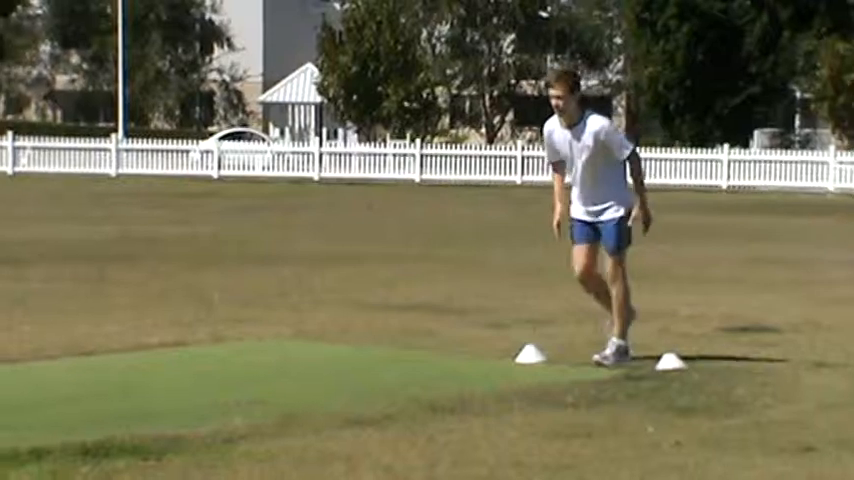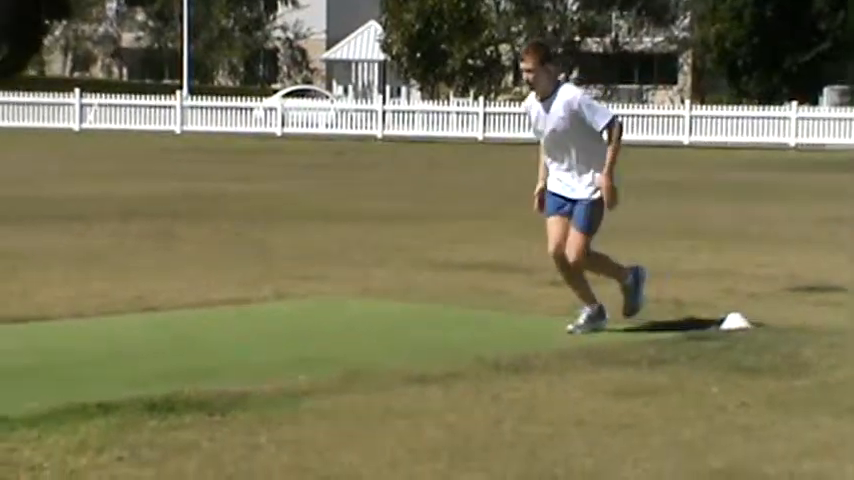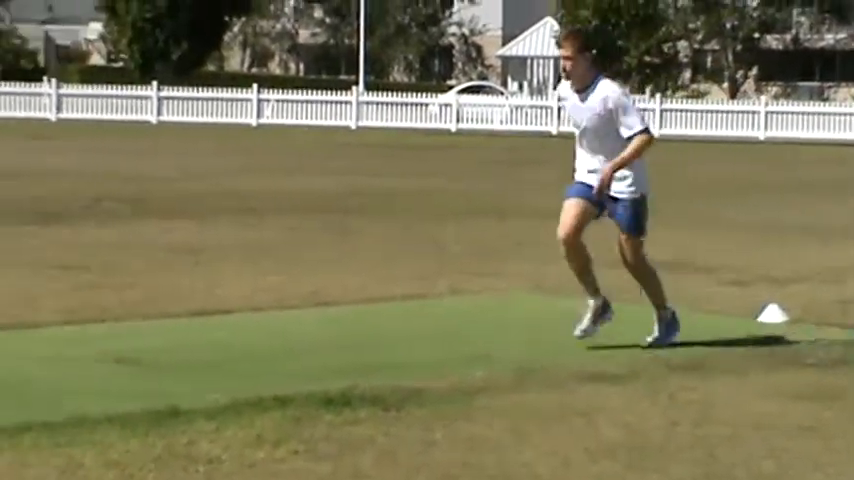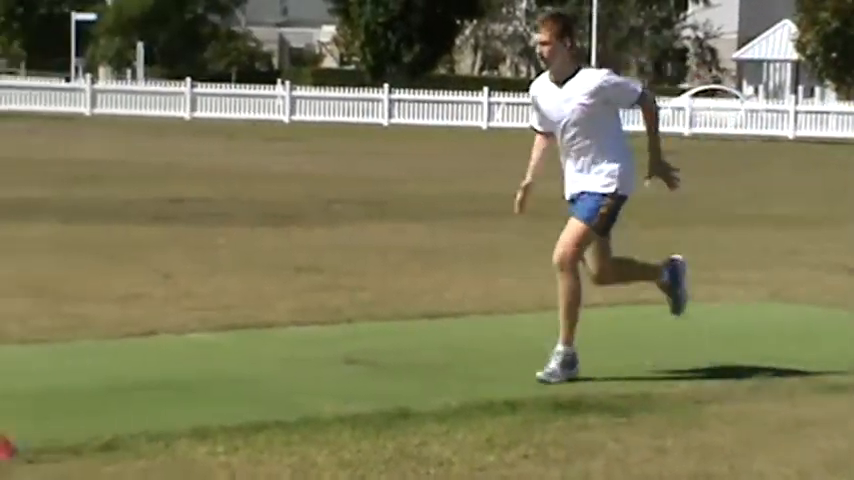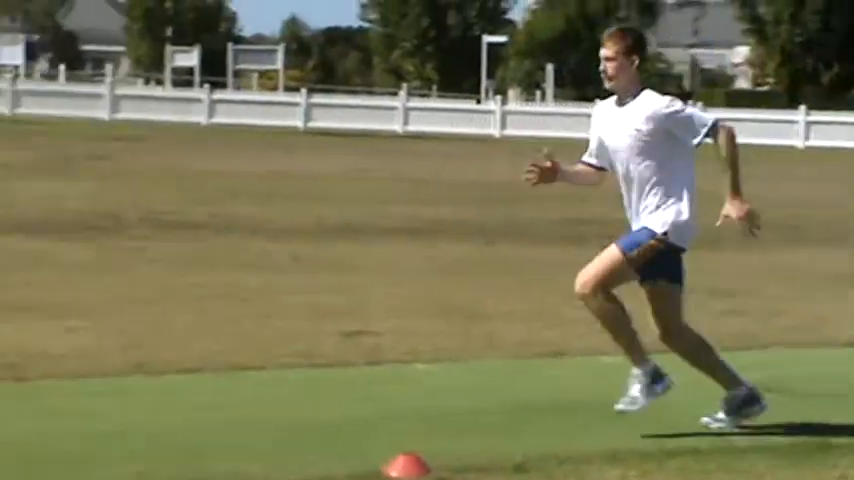
dt=0.5s
person 1, frame 1
left shoulder: (600, 127)
right shoulder: (550, 129)
left elbow: (632, 159)
left wrist: (641, 203)
right wrist: (558, 205)
left hip: (612, 208)
right hip: (580, 209)
left knee: (614, 273)
right knee: (582, 273)
left ankle: (619, 343)
right ankle: (621, 316)
person 1, frame 2
left shoulder: (574, 98)
right shoulder: (531, 104)
left elbow: (614, 126)
left wrist: (607, 175)
right wrist: (541, 182)
left hip: (590, 185)
right hip: (559, 185)
left knee: (576, 257)
right knee: (556, 251)
left ankle: (629, 277)
right ankle: (592, 310)
person 1, frame 3
left shoulder: (612, 95)
right shoulder: (564, 90)
left elbow: (645, 137)
left wrist: (612, 169)
left hip: (624, 183)
right hip: (589, 178)
left knee: (632, 259)
right knee: (566, 234)
left ankle: (666, 318)
right ankle: (597, 303)
person 1, frame 4
left shoulder: (598, 82)
right shoulder: (538, 89)
left elbow: (646, 100)
left wrist: (655, 157)
right wrist: (528, 180)
left hip: (607, 182)
right hip: (578, 185)
left knee: (564, 259)
right knee: (600, 273)
left ankle: (566, 353)
right ankle: (667, 273)
person 1, frame 5
left shoulder: (660, 109)
right shoulder: (603, 113)
left elbow: (724, 133)
right elbow: (595, 171)
left wrist: (734, 196)
right wrist: (558, 173)
left hip: (668, 224)
right hip: (647, 227)
left knee: (587, 286)
right knee: (671, 332)
left ankle: (644, 371)
right ankle: (741, 395)
